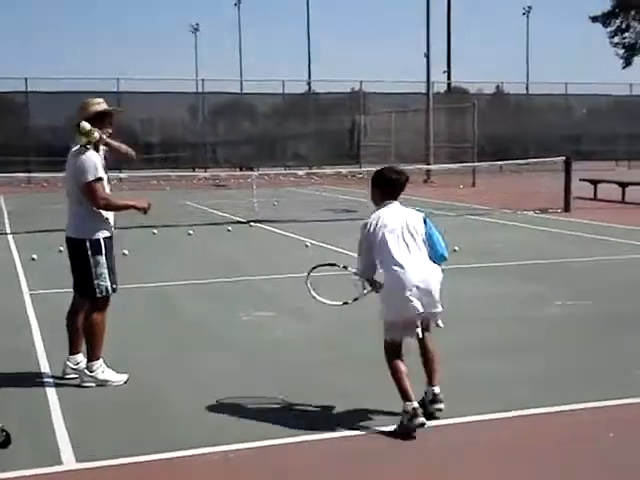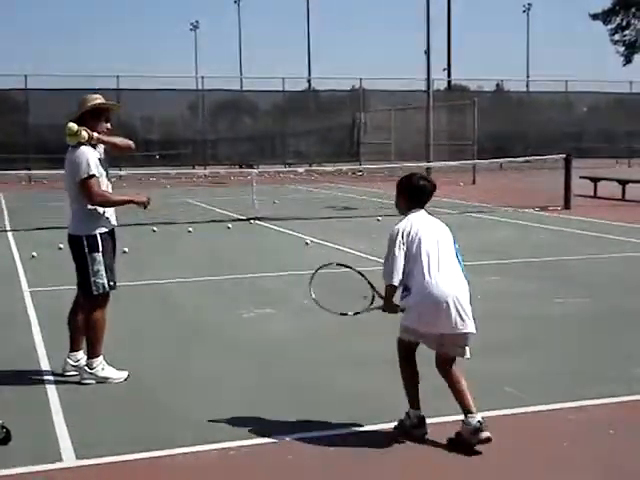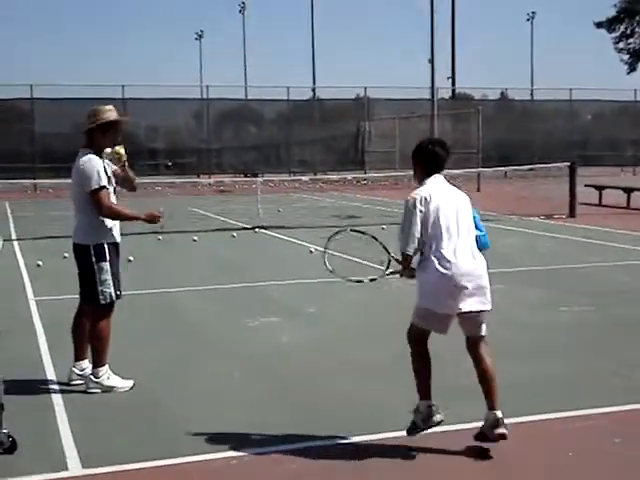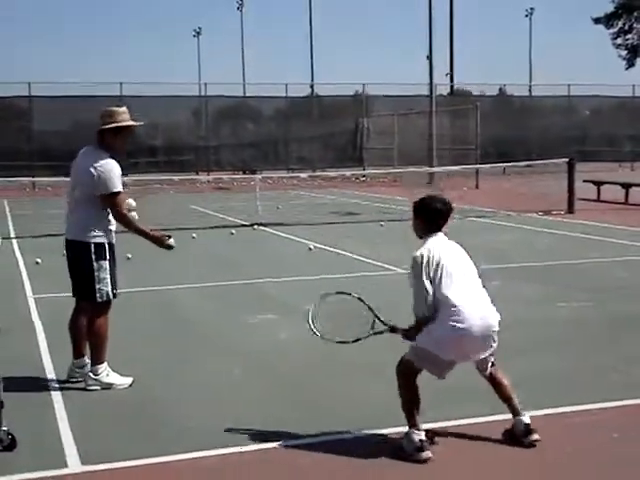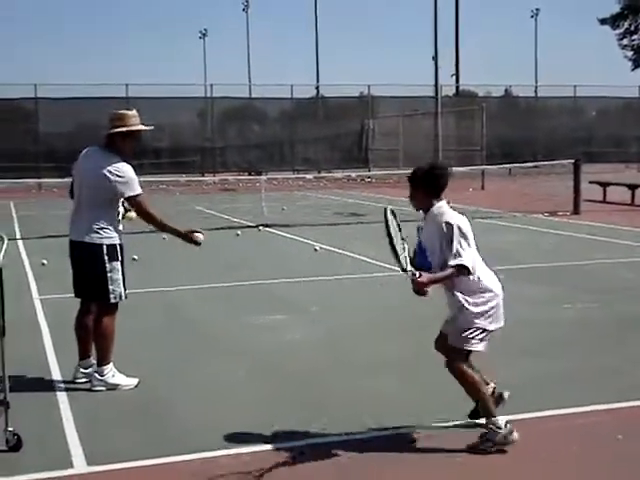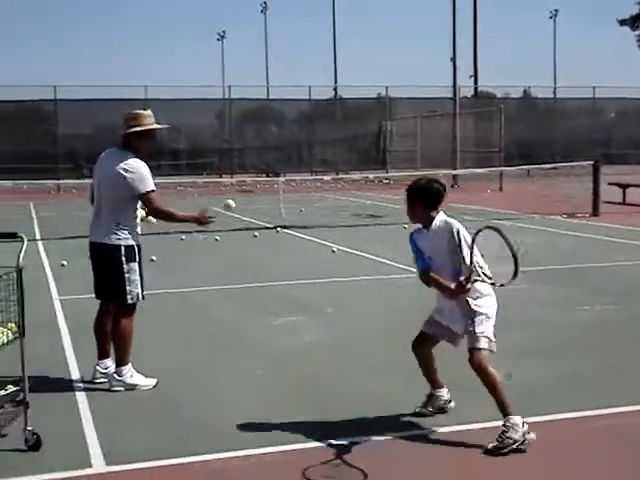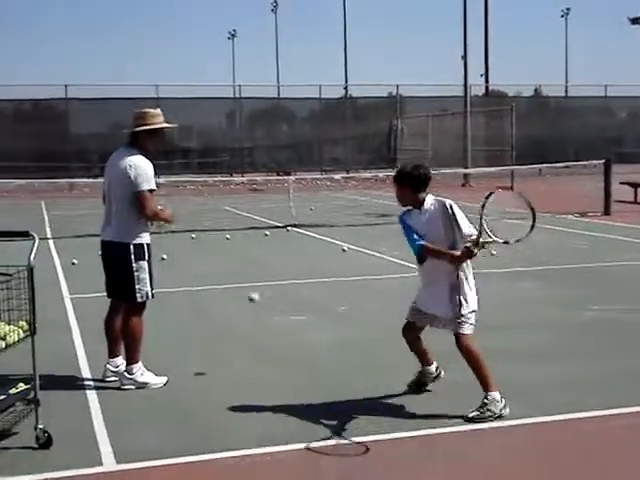
dt=0.3s
person 1, frame 1
left shoulder: (92, 150)
right shoulder: (87, 156)
left elbow: (130, 154)
right elbow: (99, 200)
left wrist: (106, 141)
right wrist: (134, 204)
left hip: (83, 236)
right hip: (92, 237)
left knee: (82, 299)
right knee: (99, 302)
left ankle: (75, 361)
right ankle: (94, 368)
person 1, frame 2
left shoulder: (94, 148)
right shoulder: (82, 153)
left elbow: (129, 145)
right elbow: (95, 197)
left wrist: (100, 138)
right wrist: (133, 199)
left hip: (96, 232)
right hip: (92, 234)
left knee: (85, 297)
right knee: (98, 299)
left ankle: (75, 358)
right ankle: (94, 365)
person 1, frame 3
left shoulder: (98, 160)
right shoulder: (91, 163)
left elbow: (130, 183)
right elbow: (105, 209)
left wrist: (123, 165)
right wrist: (143, 217)
left hip: (89, 242)
right hip: (96, 244)
left knee: (88, 307)
right knee: (103, 308)
left ankle: (80, 367)
right ankle: (99, 375)
person 1, frame 4
left shoulder: (85, 154)
right shoulder: (107, 166)
right elbow: (119, 214)
left wrist: (118, 200)
right wrist: (151, 236)
left hip: (76, 238)
right hip: (93, 242)
left knee: (84, 304)
right knee: (100, 306)
left ankle: (79, 365)
right ankle: (98, 372)
person 1, frame 5
left shoulder: (86, 155)
right shoulder: (119, 170)
left elbow: (73, 193)
right elbow: (146, 214)
right wrist: (180, 233)
left hip: (78, 240)
right hip: (102, 244)
left knee: (88, 305)
right knee: (106, 308)
left ankle: (84, 366)
right ankle: (103, 372)
person 1, frame 6
left shoulder: (105, 157)
right shoulder: (134, 167)
right elbow: (156, 210)
right wrist: (193, 218)
left hip: (98, 241)
right hip: (120, 245)
left knee: (107, 306)
right knee: (125, 309)
left ankle: (104, 365)
right ankle: (122, 373)
person 1, frame 7
left shoulder: (116, 157)
right shoulder: (140, 164)
right elbow: (147, 210)
right wrist: (164, 215)
left hip: (111, 240)
right hip: (131, 244)
left knee: (118, 305)
right knee: (135, 307)
left ankle: (114, 364)
right ankle: (132, 371)
person 2, frame 1
left shoulder: (372, 222)
right shoulder: (417, 217)
left elbow: (365, 267)
right elbow: (440, 254)
left wrist: (375, 284)
left hip: (400, 286)
right hip: (429, 281)
left knee: (392, 348)
right knee: (422, 334)
left ankle: (412, 409)
right ankle: (433, 393)
person 2, frame 2
left shoulder: (402, 228)
right shoulder: (441, 227)
left elbow: (394, 274)
left wrist: (388, 301)
left hip: (427, 296)
right hip: (458, 296)
left knee: (406, 350)
right knee: (446, 363)
left ankle: (415, 417)
right ankle: (474, 422)
person 2, frame 3
left shoulder: (417, 198)
right shoulder: (461, 197)
left elbow: (409, 246)
right elbow: (480, 240)
left wrist: (407, 266)
left hip: (442, 279)
right hip: (475, 275)
left knee: (416, 338)
right knee: (477, 346)
left ankle: (426, 408)
right ankle: (494, 420)
person 2, frame 4
left shoulder: (422, 256)
right shoulder: (458, 251)
left elbow: (425, 308)
left wrist: (415, 330)
left hip: (456, 325)
right hip: (486, 321)
left knee: (405, 371)
right knee: (489, 370)
left ankle: (416, 437)
right ankle: (523, 425)
person 2, frame 5
left shoulder: (450, 221)
right shoulder: (426, 226)
left elbow: (463, 263)
right elbow: (421, 265)
left wrist: (433, 277)
right wrist: (419, 280)
left hip: (480, 297)
right hip: (465, 298)
left knee: (455, 361)
right knee: (443, 344)
left ankle: (498, 426)
right ankle: (489, 390)
person 2, frame 6
left shoulder: (452, 228)
right shoulder: (416, 237)
left elbow: (476, 269)
right elbow: (424, 272)
left wrist: (462, 288)
right wrist: (447, 287)
left hip: (475, 301)
right hip: (450, 304)
left knee: (477, 360)
right knee: (420, 345)
left ankle: (515, 425)
right ankle: (440, 396)
person 2, frame 7
left shoulder: (444, 206)
right shoulder: (406, 219)
left elbow: (469, 236)
right elbow: (421, 247)
left wrist: (465, 254)
right wrist: (450, 255)
left hip: (457, 285)
right hip: (430, 287)
left knee: (464, 343)
right knee: (410, 331)
left ankle: (493, 400)
right ankle: (429, 369)
